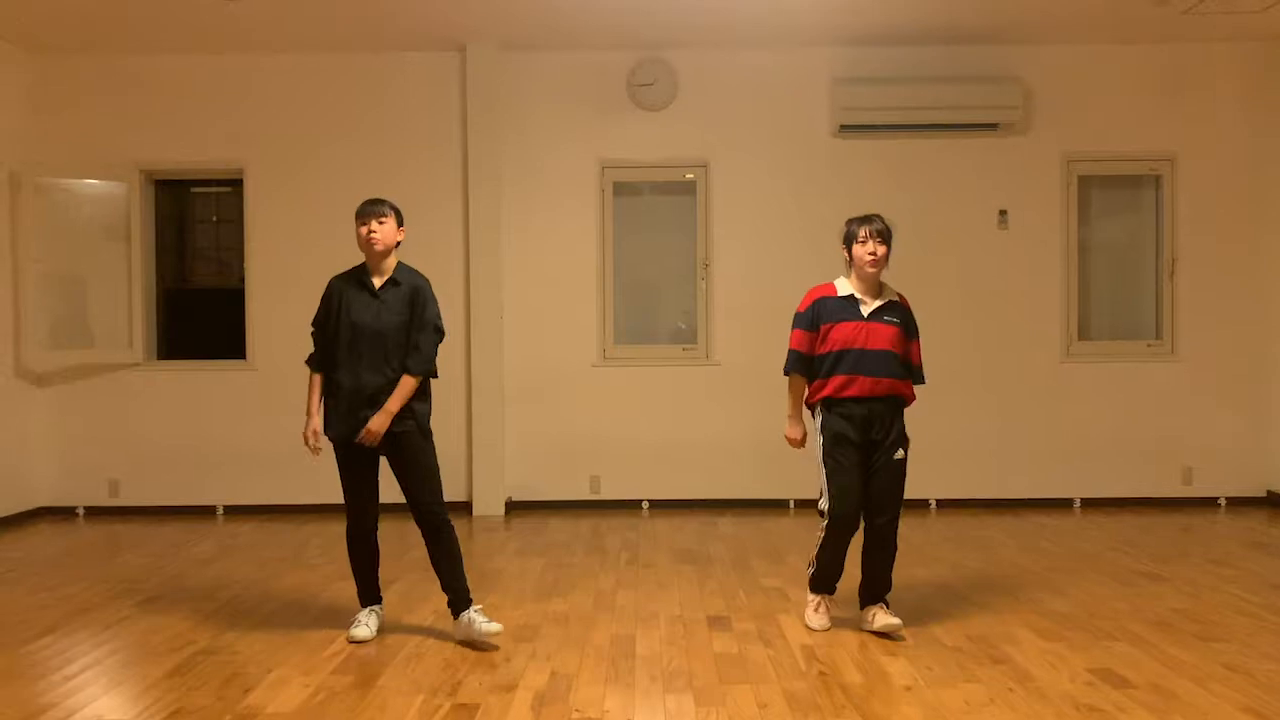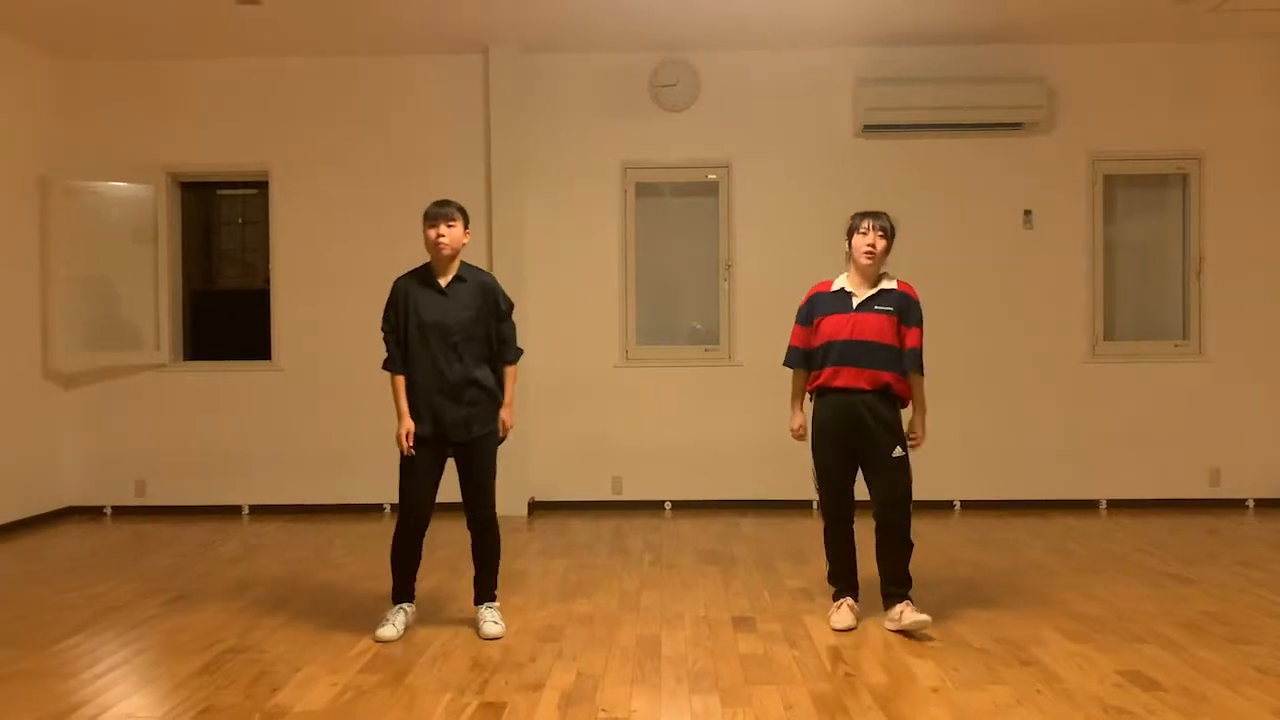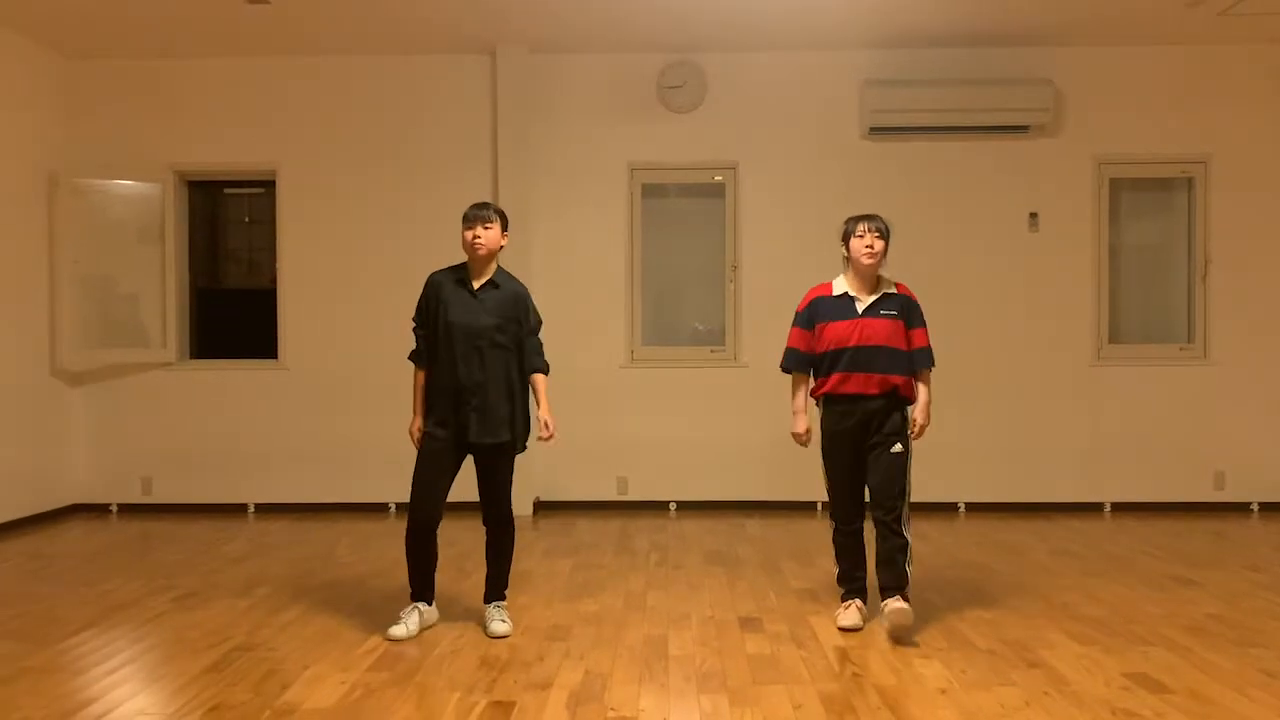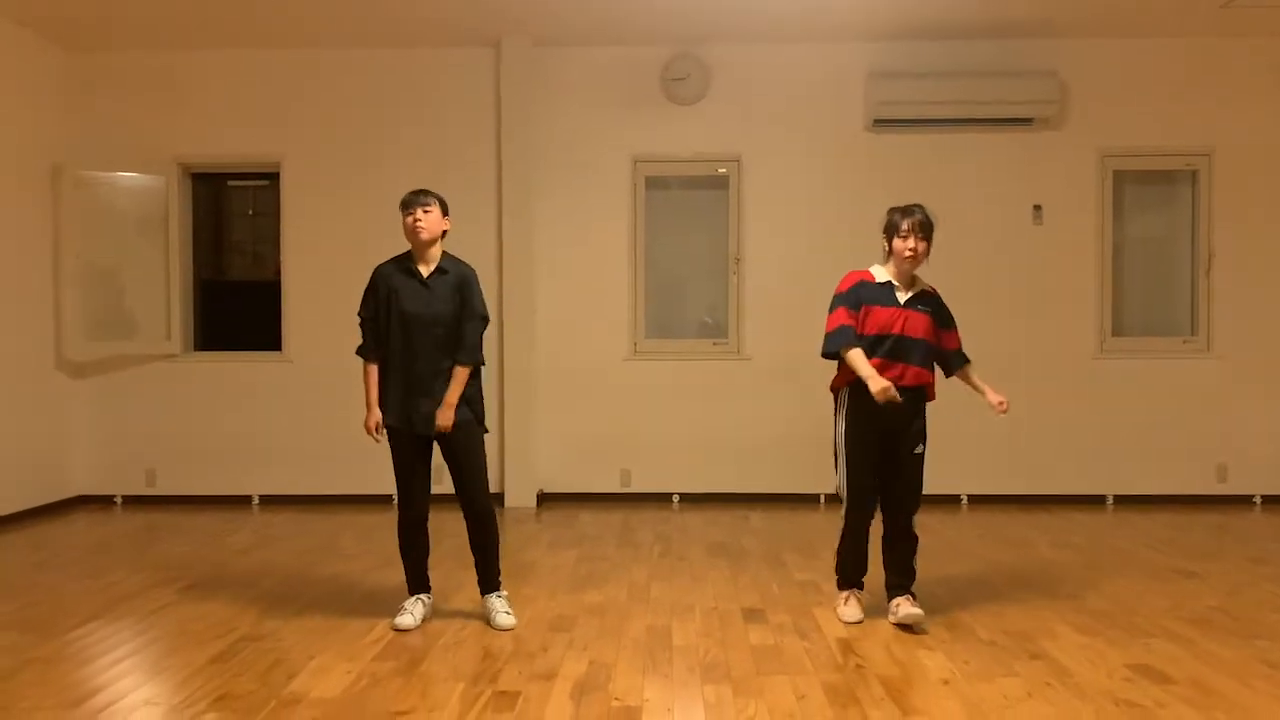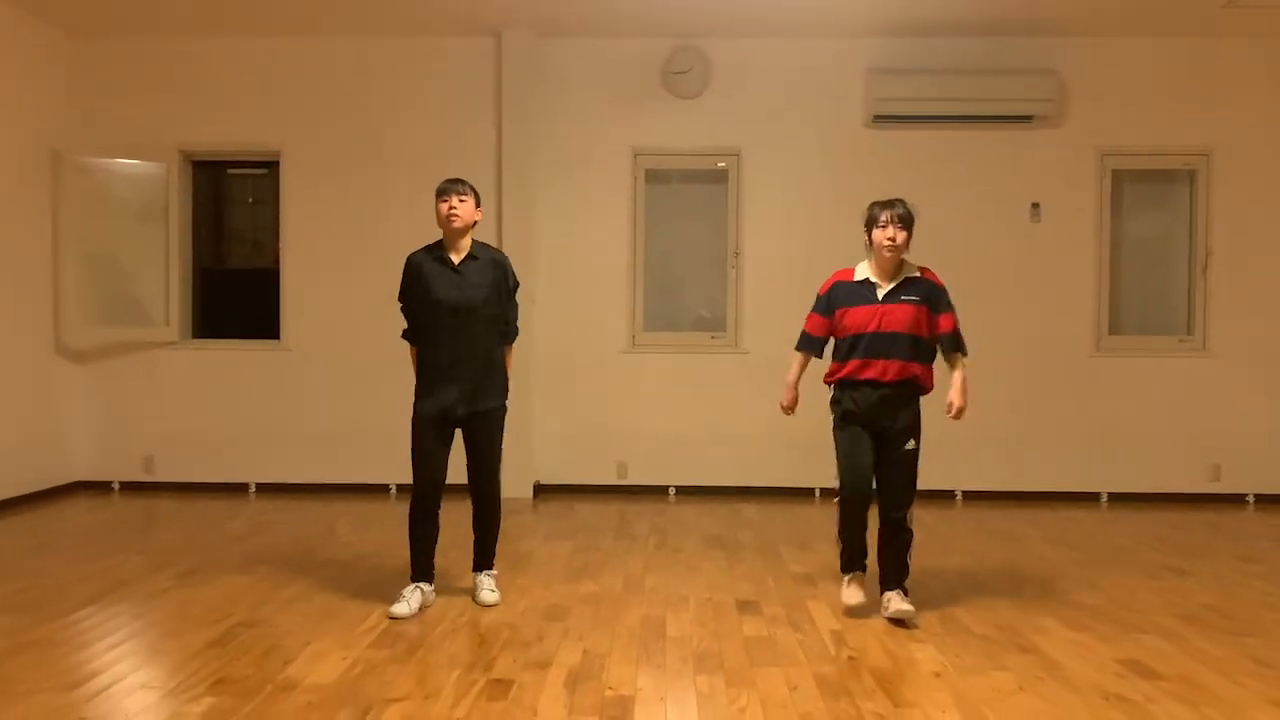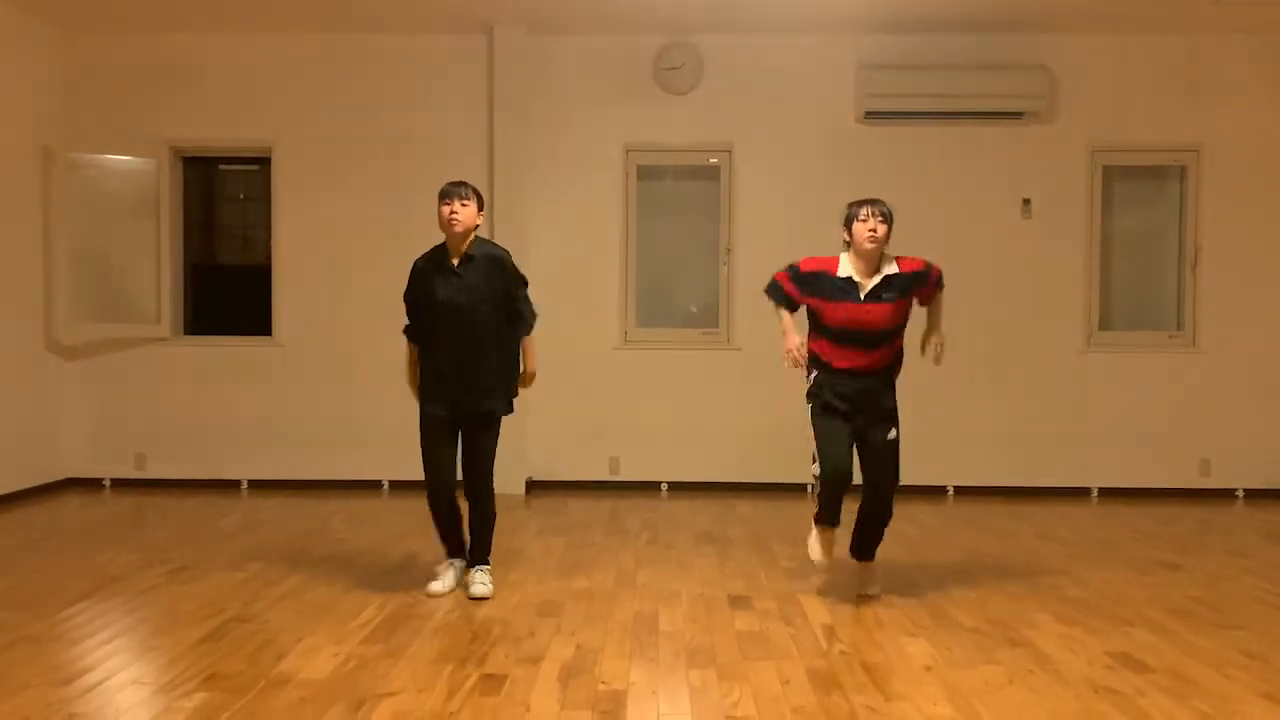
dt=0.7s
person 1, frame 1
left shoulder: (416, 287)
right shoulder: (339, 289)
left elbow: (420, 361)
right elbow: (321, 357)
left wrist: (386, 414)
right wrist: (314, 413)
left hip: (404, 417)
right hip: (349, 419)
left knee: (431, 513)
right knee: (360, 520)
left ankle: (464, 611)
right ankle: (371, 606)
person 1, frame 2
left shoulder: (485, 287)
right shoulder: (405, 289)
left elbow: (507, 350)
right elbow: (396, 358)
left wrist: (506, 404)
right wrist: (404, 415)
left hip: (478, 417)
right hip: (426, 420)
left knee: (481, 515)
right knee: (412, 515)
left ankle: (487, 604)
right ankle: (402, 603)
person 1, frame 3
left shoulder: (515, 293)
right shoulder: (438, 285)
left elbow: (532, 357)
right elbow: (423, 354)
left wrist: (543, 407)
right wrist: (418, 412)
left hip: (497, 420)
right hip: (444, 420)
left knee: (498, 516)
right knee: (422, 513)
left ankle: (496, 602)
right ankle: (421, 603)
person 1, frame 4
left shoulder: (462, 276)
right shoulder: (385, 277)
left elbow: (469, 348)
right elbow: (371, 347)
left wrist: (449, 403)
right wrist: (372, 405)
left hip: (457, 406)
right hip: (403, 409)
left knee: (477, 501)
right knee: (412, 506)
left ankle: (493, 593)
right ankle: (418, 594)
person 1, frame 5
left shoulder: (496, 264)
right shoulder: (418, 265)
left elbow: (507, 330)
right elbow: (414, 332)
left wrist: (503, 380)
right wrist: (421, 383)
left hip: (484, 393)
right hip: (434, 394)
left knee: (485, 486)
right knee: (426, 489)
left ankle: (484, 571)
right ankle: (420, 582)
person 1, frame 6
left shoulder: (497, 262)
right shoulder: (425, 268)
left elbow: (524, 320)
right elbow: (417, 329)
left wrist: (527, 367)
right wrist: (415, 378)
left hip: (486, 391)
right hip: (441, 392)
left knee: (476, 480)
right knee: (437, 483)
left ankle: (480, 564)
right ankle: (455, 557)
person 2, frame 1
left shoulder: (899, 308)
right shoulder: (819, 301)
left elbow: (909, 371)
right elbow: (799, 365)
left wrist: (902, 420)
right wrist: (794, 417)
left hip: (887, 419)
right hip: (838, 415)
left knee: (884, 517)
right knee: (841, 510)
left ankle: (874, 603)
right ankle: (819, 591)
person 2, frame 2
left shoulder: (903, 297)
right shoulder: (819, 297)
left elbow: (913, 364)
right elbow: (803, 361)
left wrist: (919, 415)
right wrist: (796, 410)
left hip: (881, 412)
right hip: (831, 412)
left knee: (894, 508)
right knee: (836, 511)
left ankle: (898, 603)
right ankle: (845, 596)
person 2, frame 3
left shoulder: (903, 300)
right shoulder: (818, 300)
left elbow: (920, 361)
right elbow: (800, 363)
left wrist: (923, 404)
right wrist: (799, 412)
left hip: (888, 414)
right hip: (839, 413)
left knee: (890, 506)
right knee: (845, 511)
left ankle: (895, 596)
right ankle: (852, 596)
person 2, frame 4
left shoulder: (931, 301)
right shoulder: (857, 285)
left elbow: (953, 358)
right elbow: (844, 340)
left wrist: (986, 392)
right wrist: (872, 378)
left hip: (910, 408)
right hip: (862, 402)
left knee: (902, 506)
right knee: (859, 502)
left ankle: (901, 594)
right ankle: (849, 587)
person 2, frame 5
left shoulder: (927, 286)
right shoulder: (840, 286)
left elbow: (951, 341)
right elbow: (810, 339)
left wrist: (957, 383)
right wrist: (791, 385)
left hip: (902, 403)
right hip: (852, 400)
left knee: (898, 501)
right knee: (854, 489)
left ankle: (894, 589)
right ankle: (853, 572)
person 2, frame 6
left shoulder: (905, 274)
right shoulder: (818, 273)
left elbow: (935, 281)
right elbow: (778, 287)
left wrist: (934, 329)
right wrist: (790, 333)
left hip: (878, 394)
right hip: (831, 390)
left knee: (882, 487)
right knee: (833, 468)
left ankle: (865, 557)
right ankle: (825, 522)
